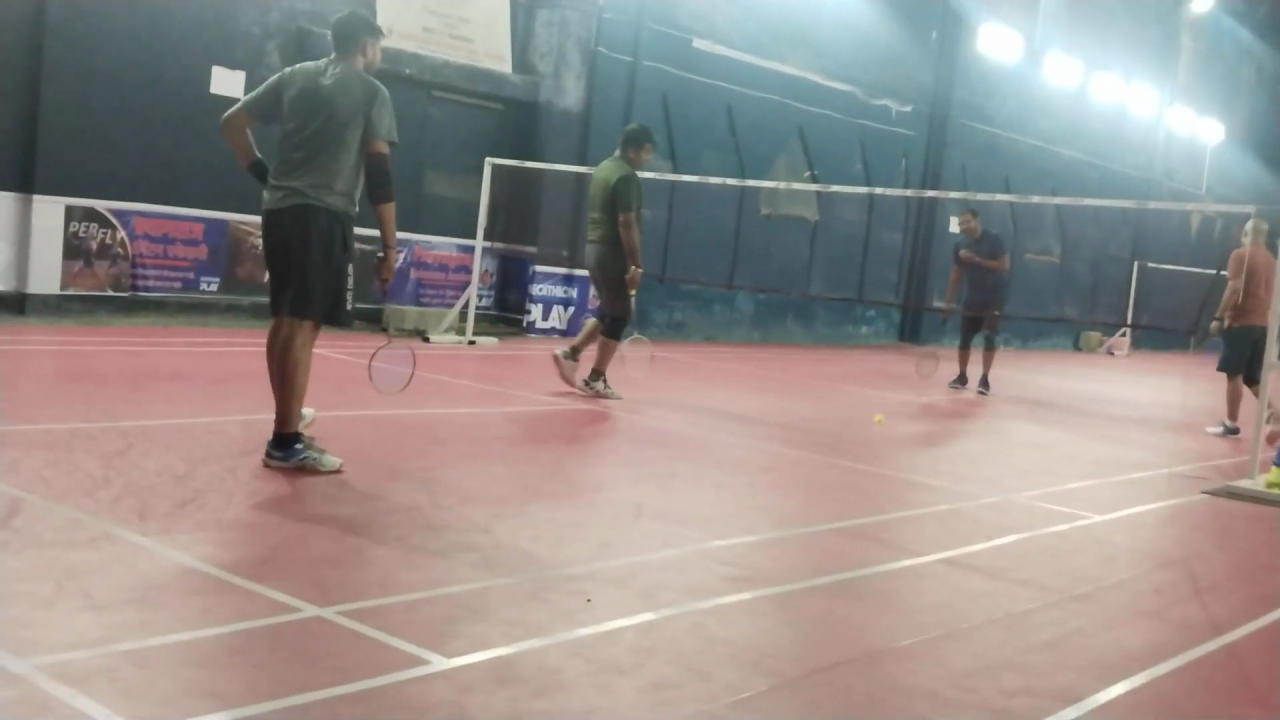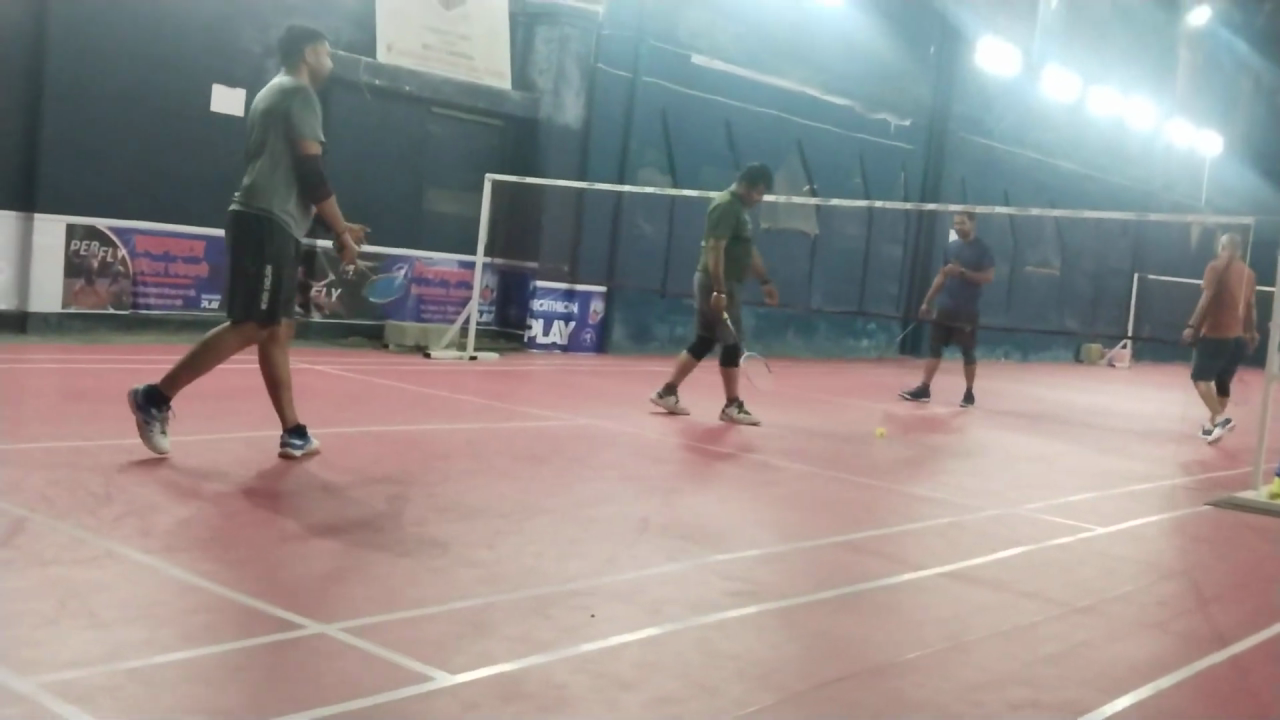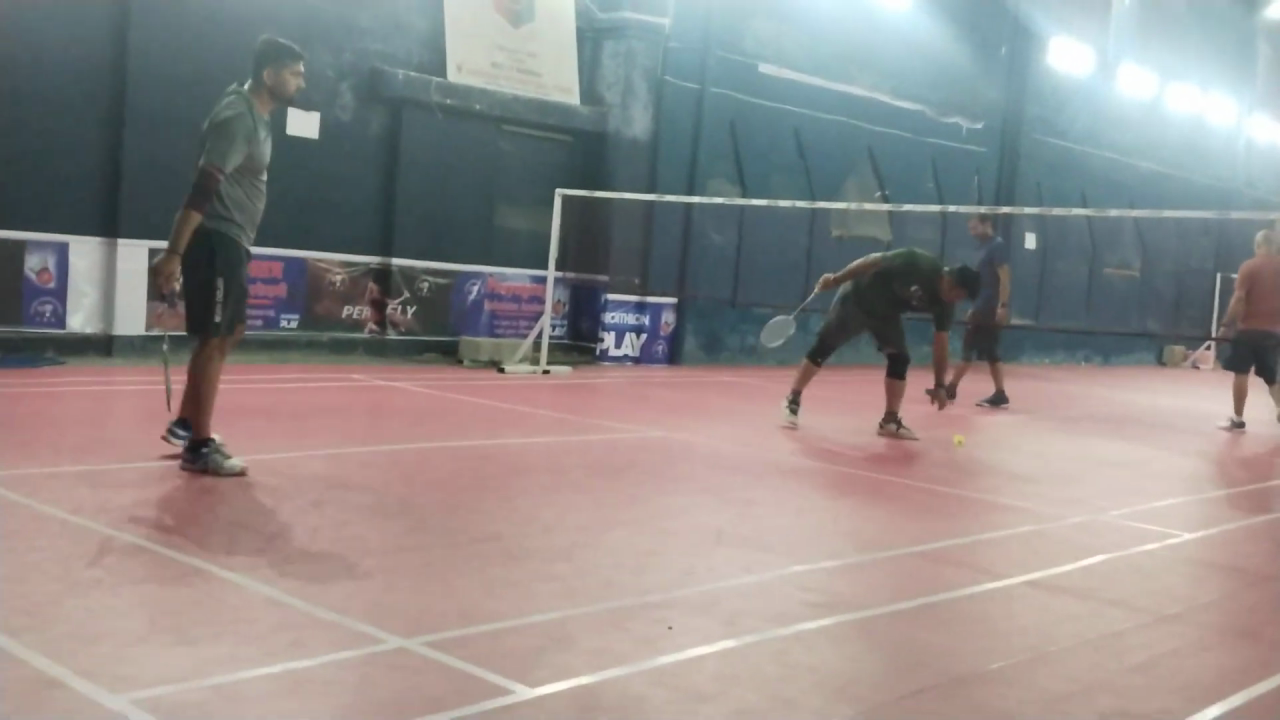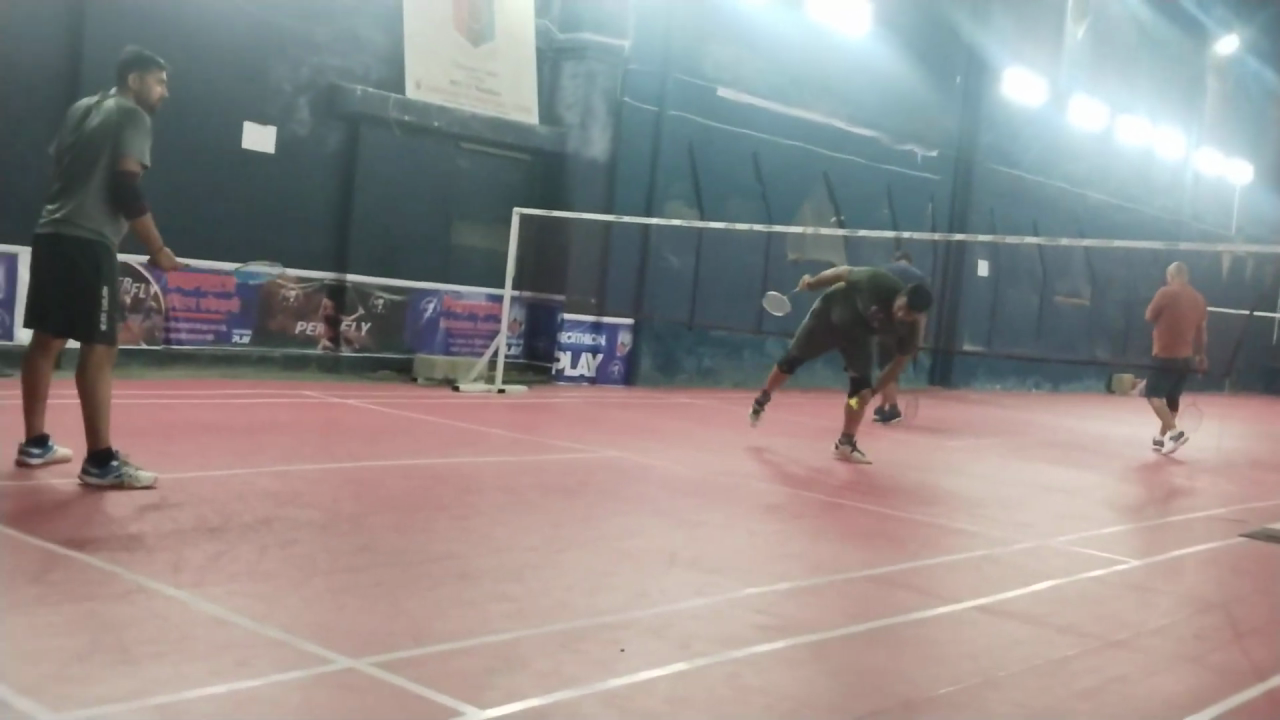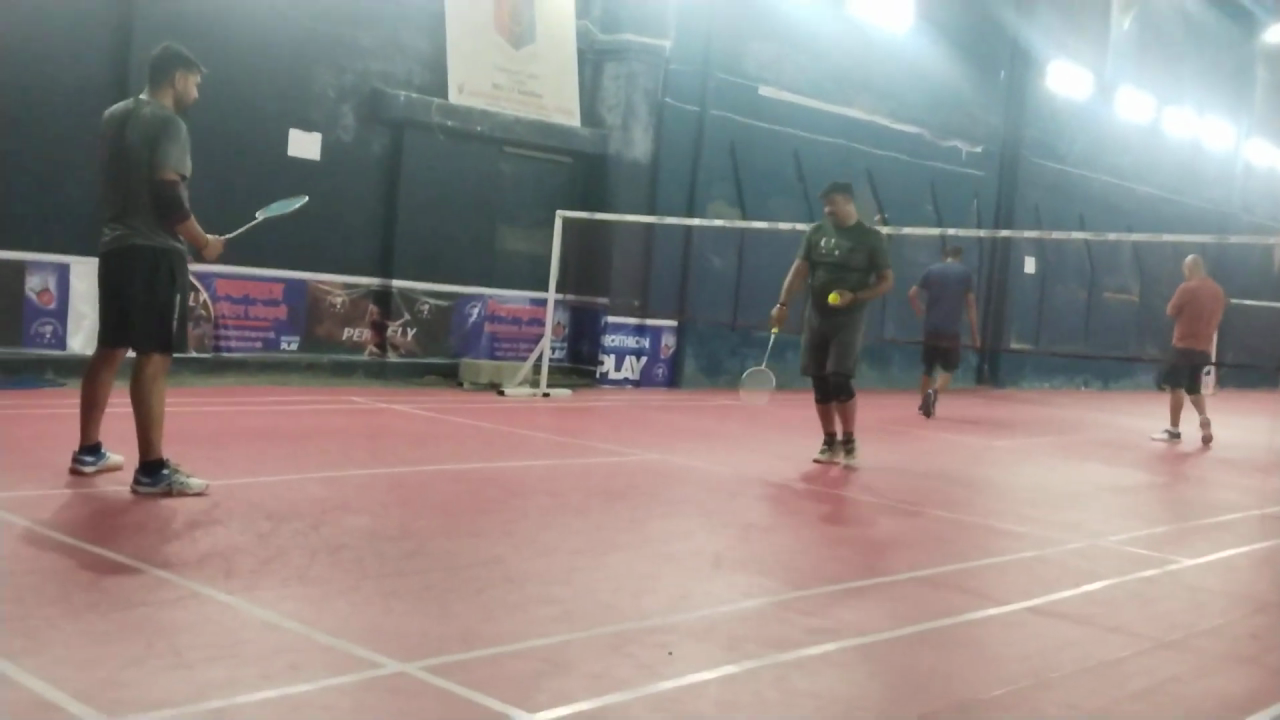
dt=0.7s
person 1, frame 1
left shoulder: (293, 78)
right shoulder: (373, 92)
left elbow: (232, 122)
right elbow: (379, 175)
left wrist: (263, 174)
right wrist: (389, 247)
left hip: (278, 211)
right hip: (325, 217)
left knee: (286, 319)
right knee: (303, 326)
left ankle: (289, 414)
right ankle: (285, 443)
person 1, frame 2
left shoulder: (278, 93)
right shoulder: (299, 94)
right elbow: (311, 174)
left wrist: (337, 225)
right wrist: (342, 233)
left hip: (277, 228)
right hip: (266, 225)
left knee: (277, 331)
right knee: (248, 328)
left ankle: (295, 433)
right ankle: (154, 399)
person 1, frame 3
left shoulder: (254, 110)
right shoulder: (238, 118)
right elbow: (203, 188)
right wrist: (174, 254)
left hip: (231, 241)
right hip: (214, 240)
left knee: (224, 335)
right knee: (214, 339)
left ankle: (187, 423)
right ankle: (199, 446)
person 1, frame 4
left shoulder: (82, 109)
right shoulder: (133, 117)
right elbow: (127, 190)
right wrist: (158, 250)
left hip: (52, 235)
right hip: (88, 244)
left knee: (47, 340)
right knee: (98, 349)
left ankle: (35, 443)
right ankle: (101, 461)
person 1, frame 5
left shoulder: (115, 117)
right shoulder: (169, 125)
right elbow: (167, 198)
right wrist: (203, 242)
left hip: (116, 249)
right hip: (156, 255)
left knee: (109, 351)
right knee: (153, 359)
left ankle: (89, 451)
right ankle: (152, 470)
person 2, frame 1
left shoulder: (602, 169)
right shoulder: (626, 177)
right elbow: (627, 224)
right wrist: (636, 265)
left hip: (595, 247)
right hip: (612, 253)
left knee: (607, 314)
right knee: (618, 317)
left ankle: (570, 353)
right ankle: (596, 380)
person 2, frame 2
left shoulder: (738, 208)
right shoulder: (726, 207)
left elbow: (748, 250)
right elbow: (715, 250)
left wrist: (765, 281)
right wrist: (719, 291)
left hip: (726, 285)
right hip: (718, 286)
left knee: (704, 343)
right knee: (732, 344)
left ankle: (668, 393)
right ankle: (733, 406)
person 2, frame 3
left shoulder: (944, 303)
right shoulder: (915, 263)
left elbow: (941, 343)
right elbow: (872, 261)
left wrist: (939, 385)
right wrist: (835, 279)
left hip: (886, 315)
right hip: (857, 301)
left knee: (900, 359)
right knee: (824, 346)
left ankle: (890, 420)
right ankle: (793, 401)
person 2, frame 4
left shoulder: (907, 330)
right shoulder: (876, 282)
left elbow: (898, 363)
right elbow: (841, 272)
left wrist: (873, 390)
right wrist: (811, 282)
left hip: (858, 337)
right hip: (828, 317)
left knee: (861, 386)
right knee: (793, 359)
left ankle: (846, 443)
right ankle: (763, 399)
person 2, frame 5
left shoulder: (872, 239)
right shoulder: (817, 232)
left elbow: (886, 281)
right elbow: (800, 269)
left wrist: (856, 296)
right wrist: (782, 305)
left hip: (849, 318)
right hip: (817, 317)
left knee: (840, 380)
right knee: (821, 381)
left ankle: (848, 439)
right ankle: (830, 442)
person 3, frame 1
left shoulder: (1240, 255)
right shoulder: (1271, 260)
left elbow: (1234, 288)
right elbow: (1272, 292)
left wrist: (1219, 317)
left hip: (1241, 323)
right hip: (1263, 324)
left knee: (1234, 375)
right knee: (1252, 377)
left ankle: (1231, 424)
person 3, frame 2
left shoulder: (1216, 267)
right shoulder: (1248, 272)
left elbow: (1207, 298)
right elbow: (1251, 305)
left wrist: (1192, 325)
right wrist: (1251, 331)
left hip: (1214, 334)
right hip: (1236, 336)
left knee: (1200, 380)
right knee: (1223, 383)
left ankle: (1221, 418)
right ankle: (1210, 426)
person 3, frame 3
left shoulder: (1250, 266)
left elbow: (1238, 298)
left wrist: (1226, 324)
left hip: (1248, 329)
left knee: (1240, 374)
left ankle: (1237, 419)
person 3, frame 4
left shoulder: (1166, 293)
right shoulder: (1199, 298)
left elbow: (1149, 317)
right elbow: (1202, 330)
right wrist: (1201, 355)
left hip: (1165, 356)
right hip: (1185, 357)
left knee: (1154, 397)
right knee: (1172, 400)
left ankle: (1175, 433)
right ankle: (1161, 439)
person 3, frame 5
left shoulder: (1187, 288)
right shoulder: (1219, 291)
left elbow: (1170, 312)
right elbow: (1216, 319)
left hip: (1184, 346)
right hip: (1204, 349)
left knee: (1176, 388)
right knee: (1193, 389)
left ankle: (1174, 430)
right ankle: (1204, 418)
person 4, frame 1
left shoulder: (994, 240)
right shoulder: (960, 245)
left elbow: (1005, 266)
right elbow: (956, 273)
left wrist: (977, 259)
right wrist: (949, 301)
left hip: (993, 298)
right hip: (972, 299)
left knee: (989, 336)
right knee: (965, 338)
left ankle: (984, 378)
right ankle: (962, 376)
person 4, frame 2
left shoulder: (982, 249)
right shoulder: (951, 246)
left elbow: (989, 277)
left wrist: (962, 271)
right wrist: (927, 301)
left hip: (967, 310)
right hip: (945, 306)
left knee: (967, 351)
right knee: (934, 346)
left ankle: (969, 393)
right ankle: (924, 388)
person 4, frame 3
left shoulder: (997, 246)
right shoulder: (986, 247)
left elbow: (1005, 278)
left wrist: (1003, 305)
right wrist: (973, 309)
left hip: (988, 308)
right hip: (983, 307)
left knee: (968, 348)
right knee: (990, 351)
left ankle: (950, 389)
right ankle: (999, 394)
person 4, frame 4
left shoulder: (890, 269)
right shoulder: (921, 277)
right elbow: (922, 312)
right wrist: (919, 339)
left knee: (887, 370)
left ankle: (893, 409)
right ankle: (882, 408)
person 4, frame 5
left shoulder: (932, 270)
right shoulder: (965, 273)
left elbow: (912, 294)
right elbow: (970, 305)
left wrist: (919, 308)
right wrist: (975, 333)
left hip: (931, 328)
right hip: (951, 330)
left knee: (928, 367)
right knee: (948, 369)
left ankle: (923, 403)
right ankle: (933, 392)
